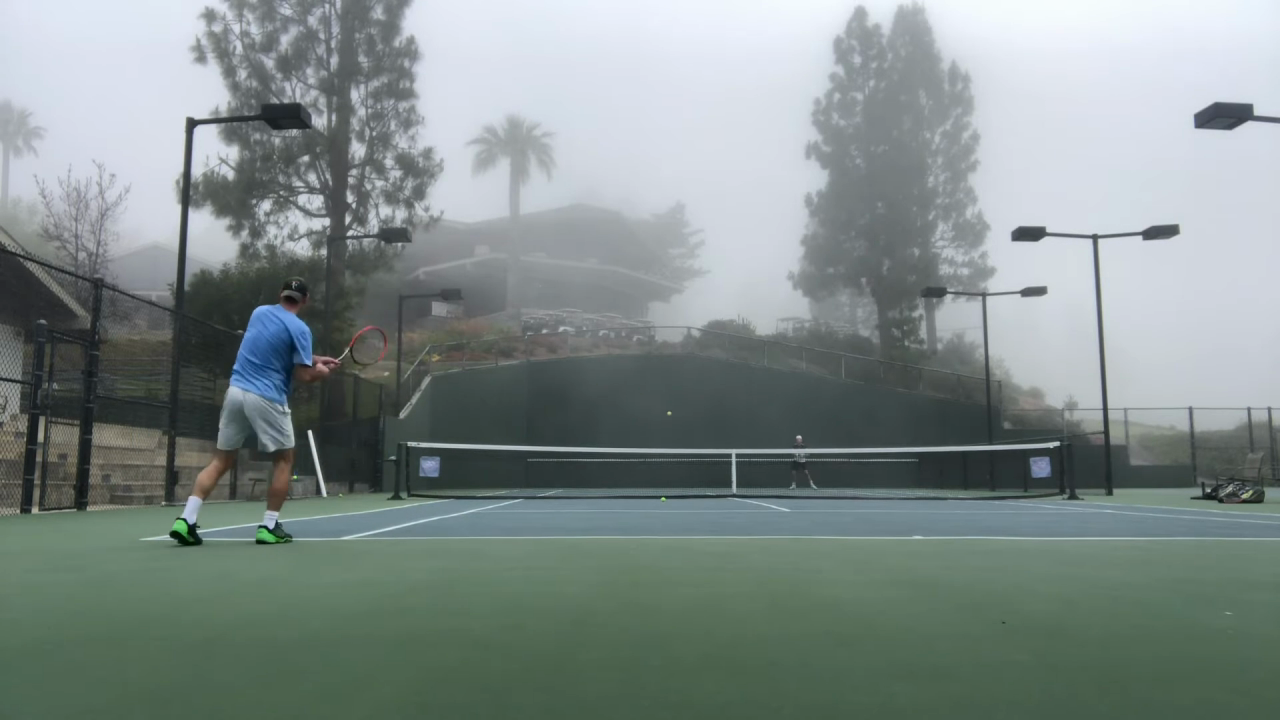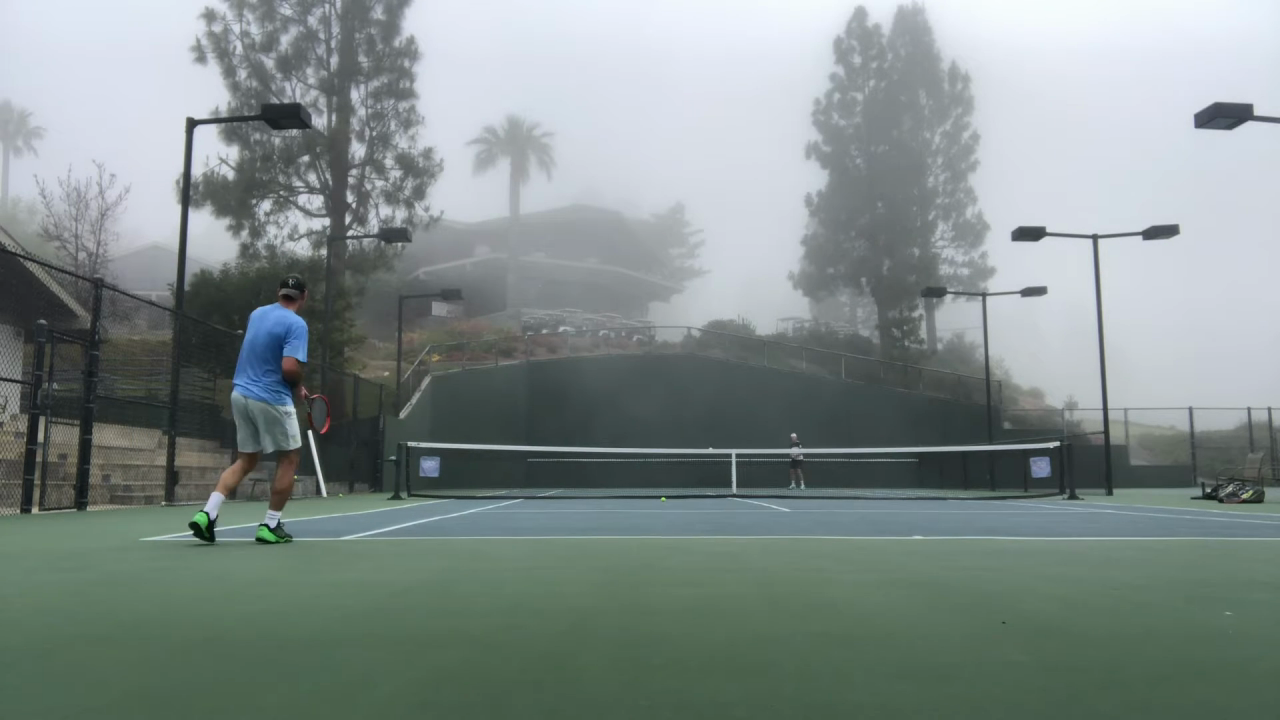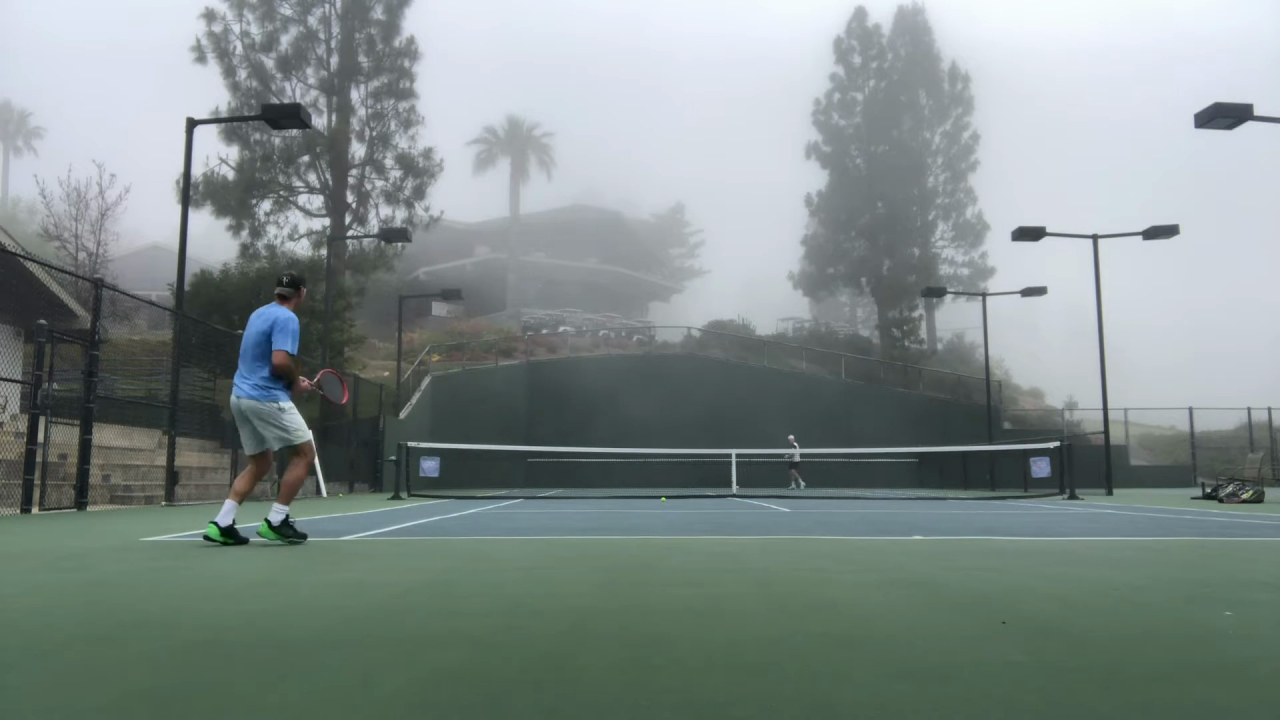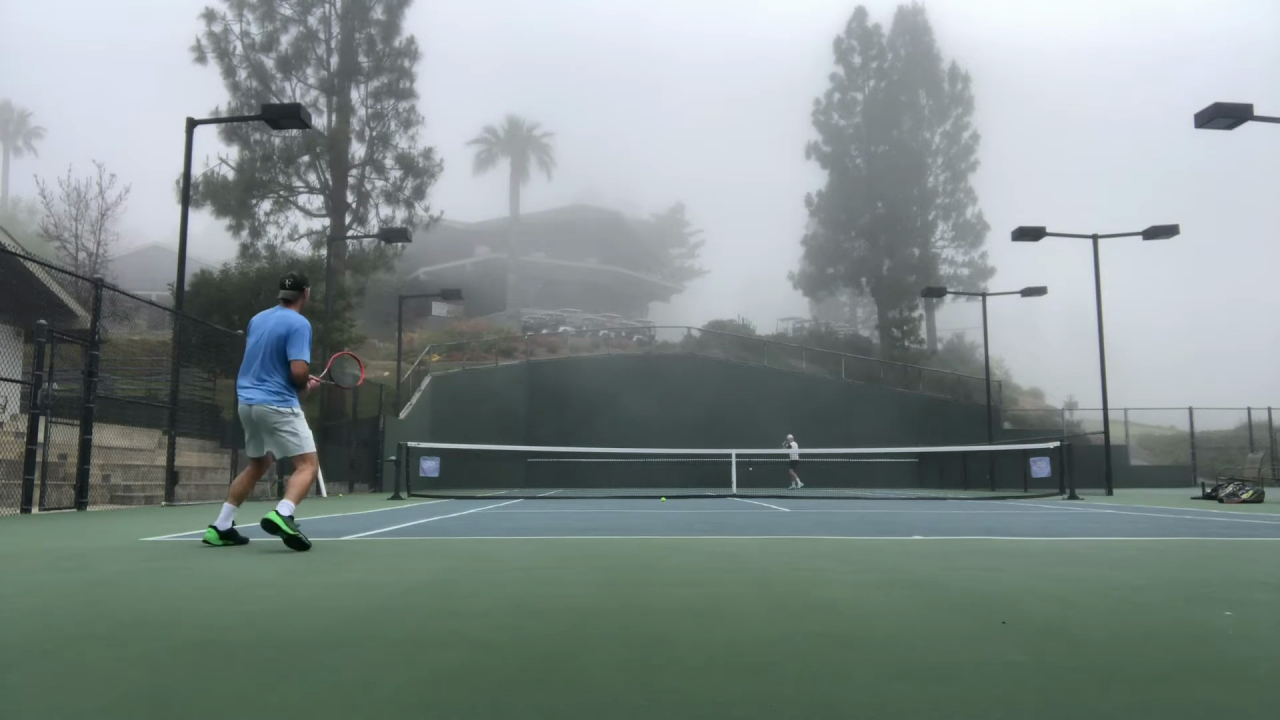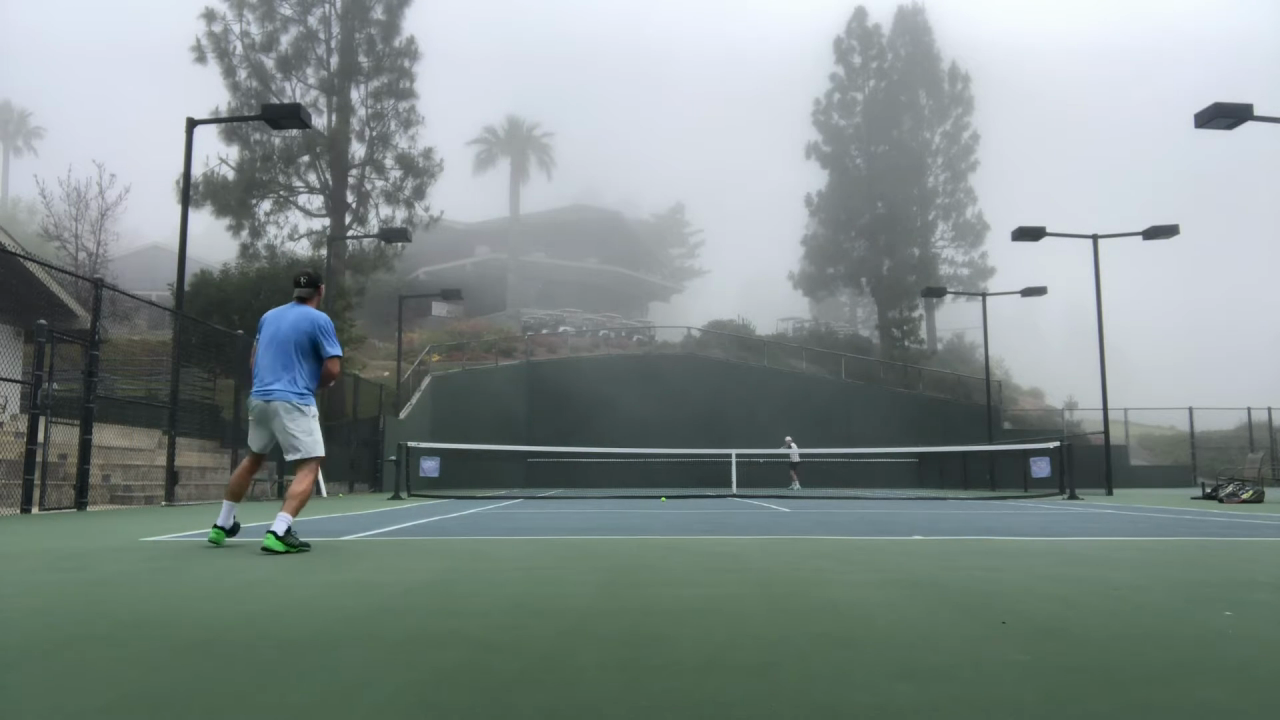
dt=0.2s
person 1, frame 1
left shoulder: (260, 312)
right shoulder: (300, 328)
right elbow: (304, 376)
left wrist: (315, 360)
right wrist: (321, 372)
left hip: (236, 393)
right hip: (267, 399)
left knee: (222, 461)
right knee: (283, 460)
left ankle: (186, 521)
right ankle: (269, 526)
person 1, frame 2
left shoulder: (258, 314)
right shoulder: (296, 324)
right elbow: (290, 368)
left wrist: (288, 384)
right wrist: (298, 387)
left hip: (241, 395)
right hip: (272, 401)
left knee: (245, 461)
right knee: (289, 461)
left ankle: (207, 515)
right ankle: (271, 526)
person 1, frame 3
left shoulder: (257, 315)
right shoulder: (287, 320)
right elbow: (279, 362)
left wrist: (291, 379)
right wrist: (295, 382)
left hip: (241, 398)
right hip: (267, 399)
left knee: (259, 464)
right knee: (304, 454)
left ankle: (221, 523)
right ankle: (278, 518)
person 1, frame 4
left shoulder: (257, 319)
right shoulder: (299, 324)
right elbow: (299, 371)
right wrist: (304, 385)
left hip: (246, 402)
right hip: (278, 405)
left knee: (259, 465)
right knee: (307, 466)
left ankle: (220, 527)
right ankle: (279, 518)
person 1, frame 5
left shoulder: (269, 316)
right shoulder: (320, 321)
left elbow: (254, 362)
right elbow: (332, 370)
right wrist: (317, 384)
left hip: (259, 398)
right hip: (294, 401)
left knee: (253, 459)
right knee: (308, 470)
left ankle: (223, 524)
right ankle: (278, 533)
